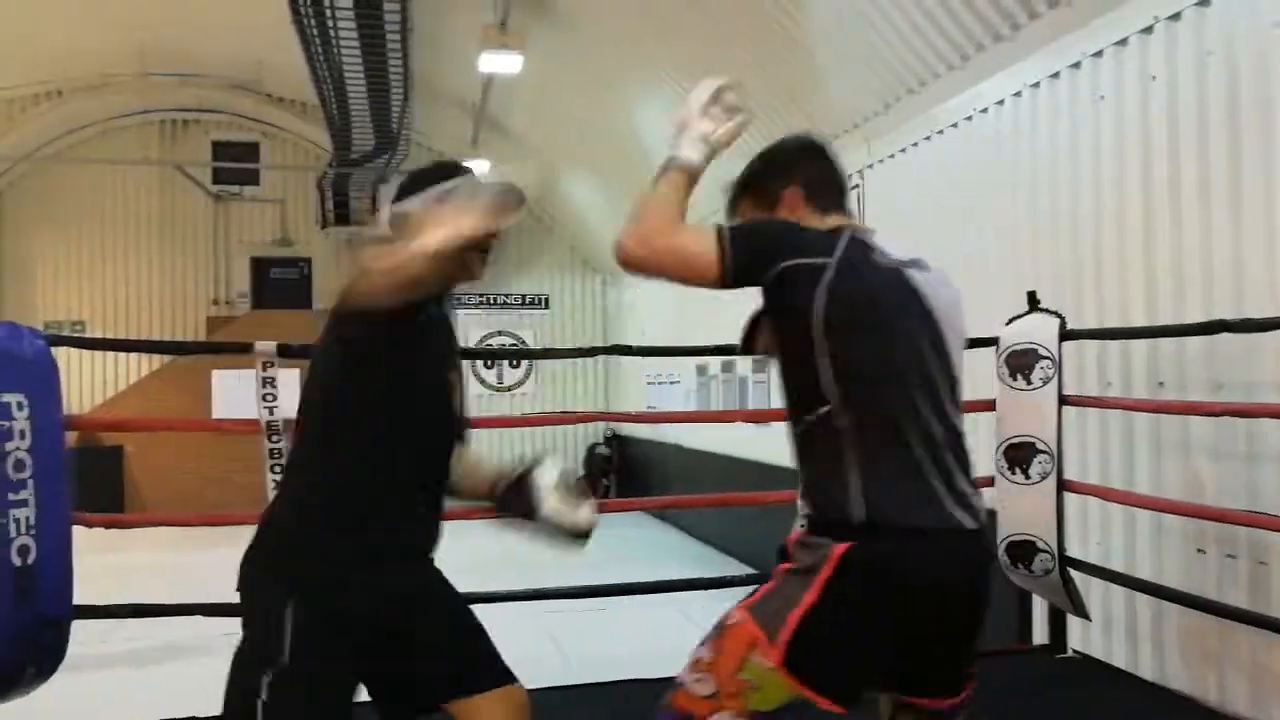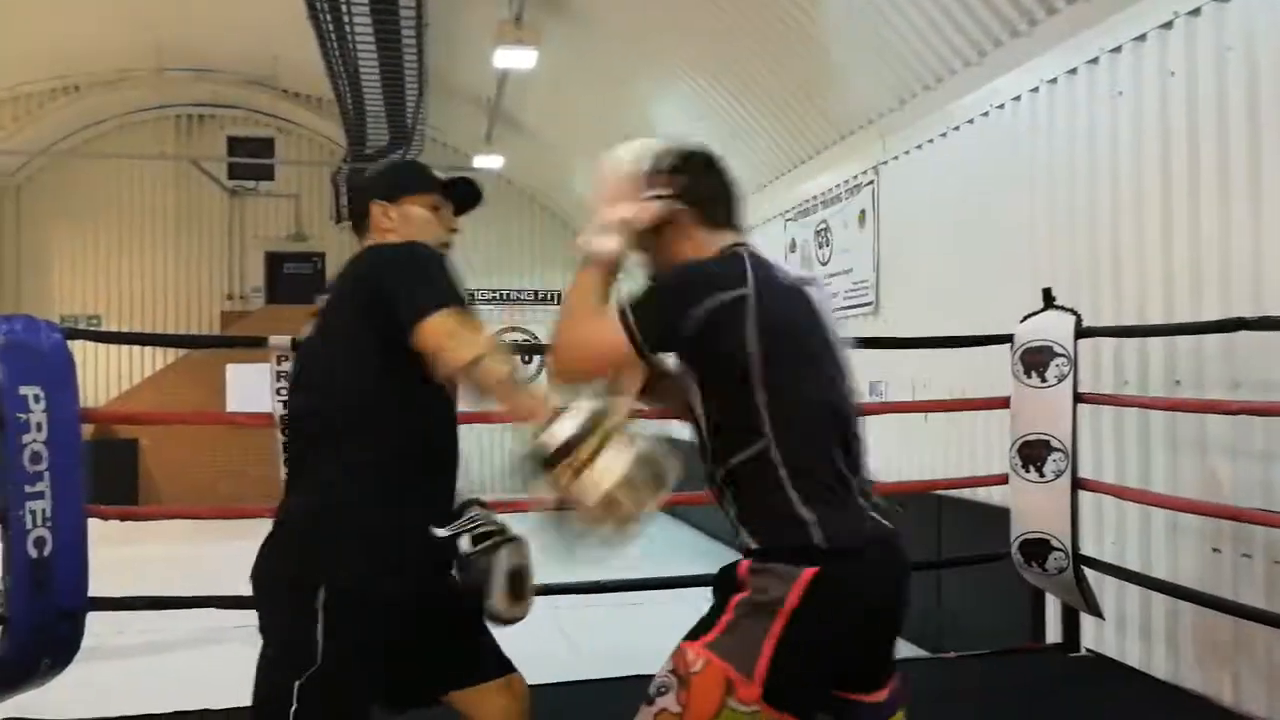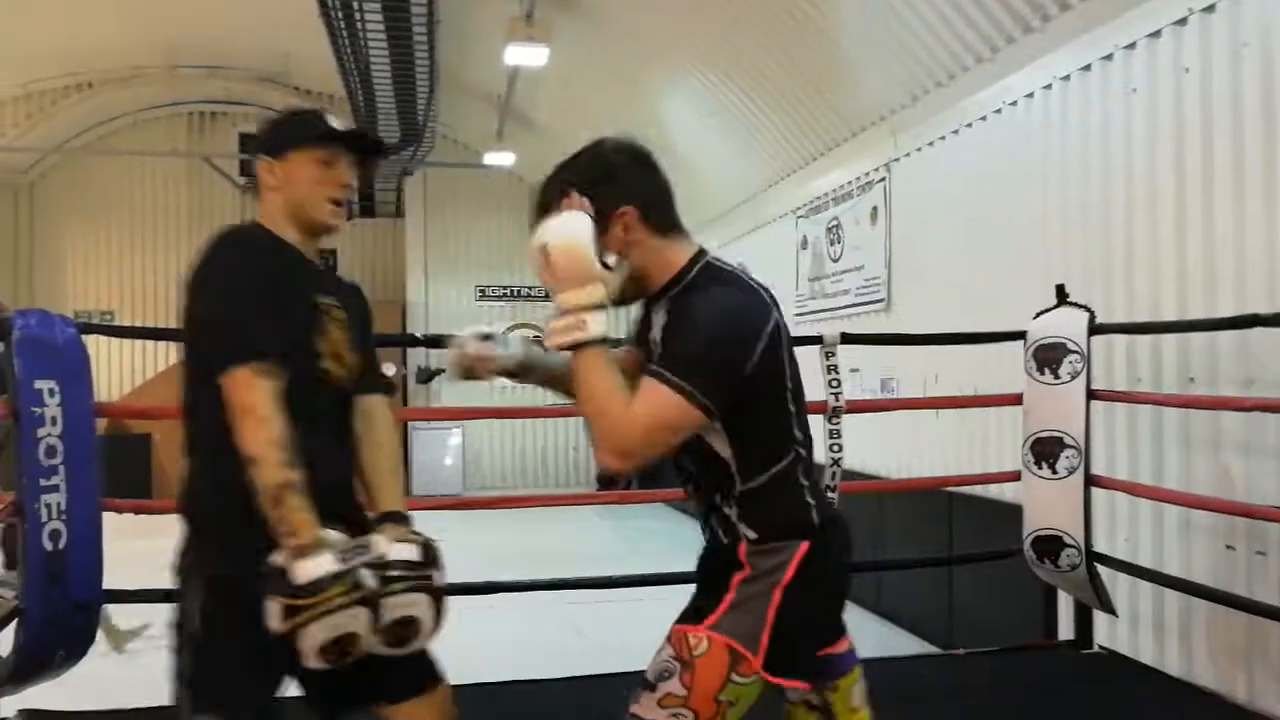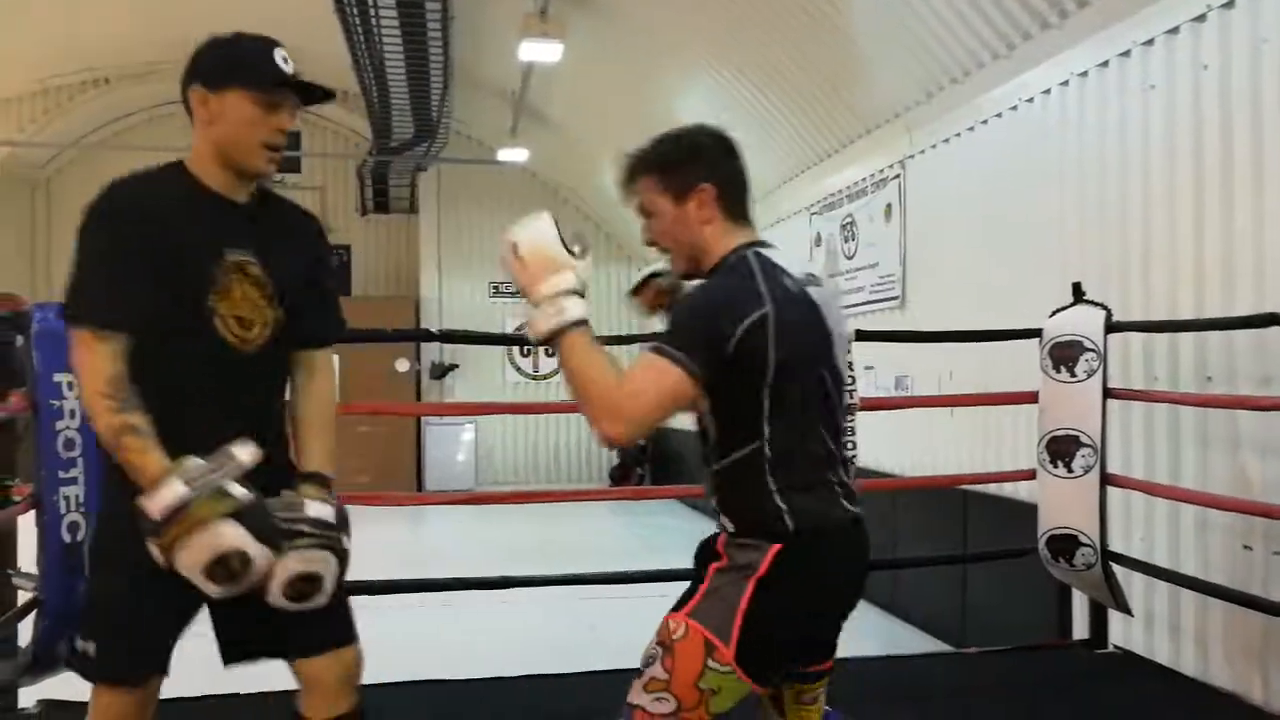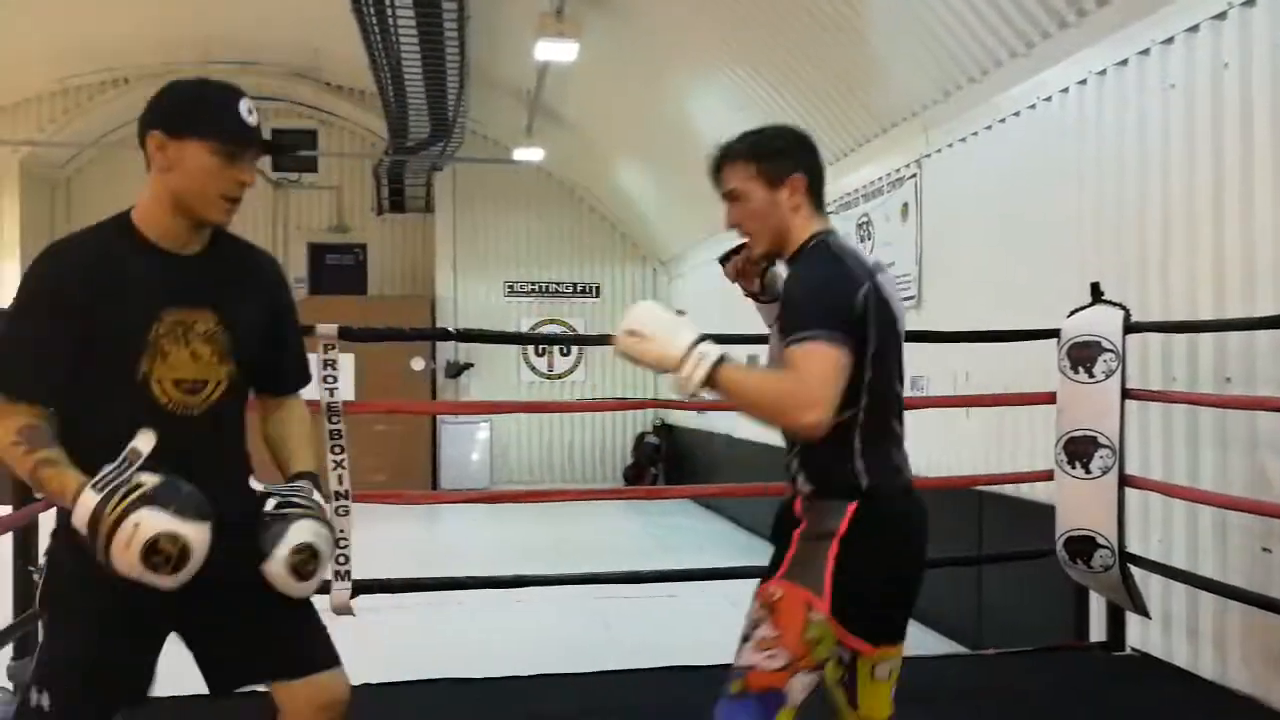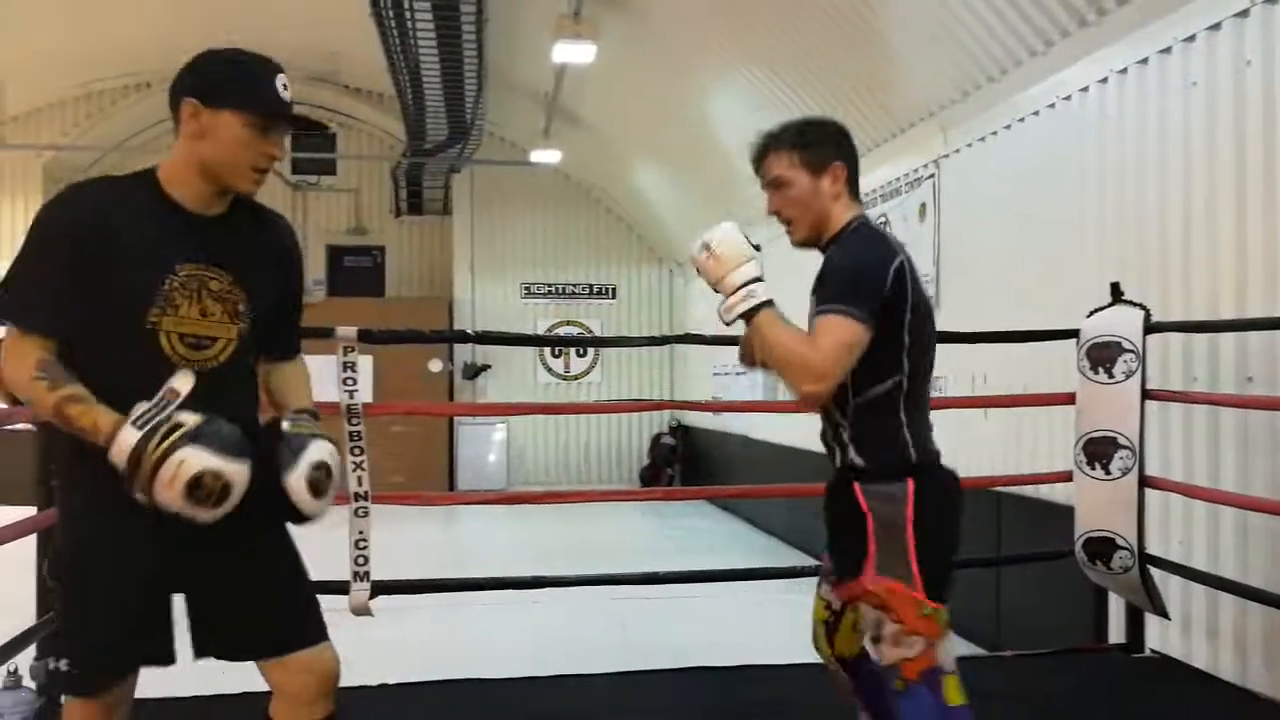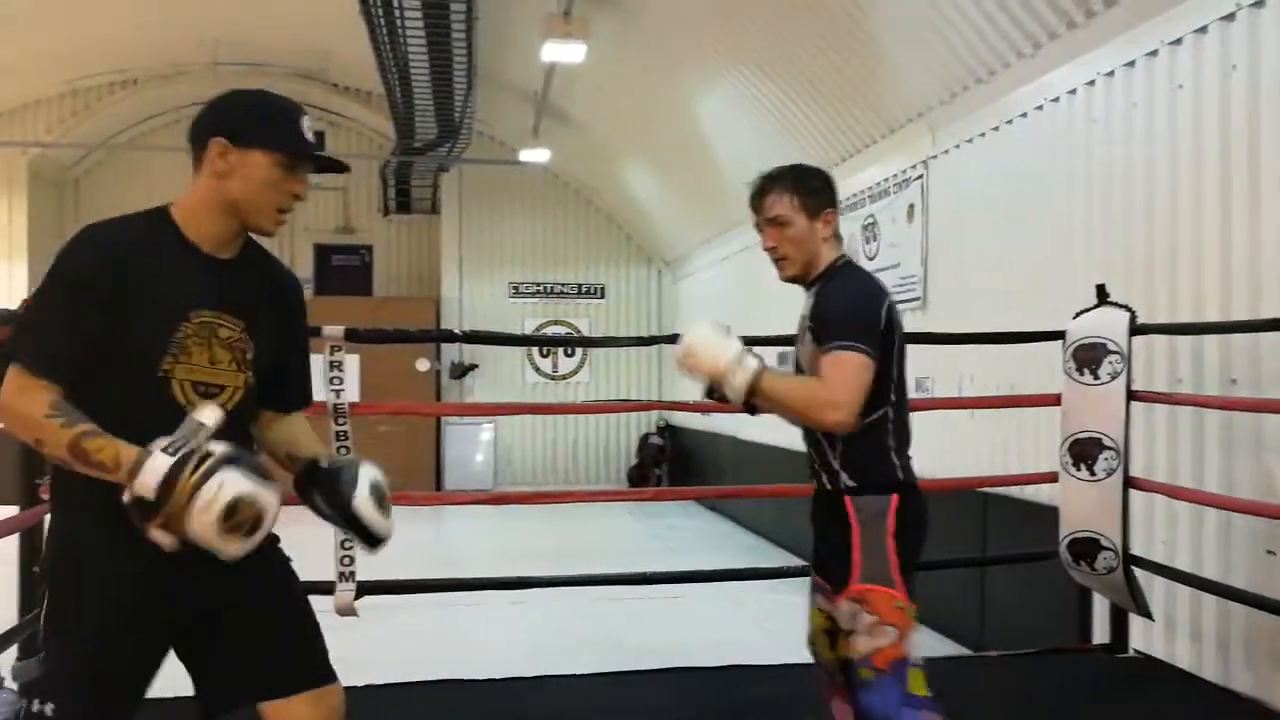
dt=0.2s
person 1, frame 1
left shoulder: (423, 317)
right shoulder: (408, 297)
right elbow: (390, 276)
left wrist: (510, 485)
right wrist: (443, 237)
left hip: (397, 569)
right hip: (314, 573)
person 1, frame 2
left shoulder: (360, 308)
right shoulder: (400, 266)
right elbow: (456, 344)
left wrist: (459, 520)
left hip: (391, 561)
right hip: (331, 567)
person 1, frame 3
left shoulder: (342, 295)
right shoulder: (239, 261)
left elbow: (370, 410)
right elbow: (256, 413)
left wrist: (394, 528)
right wrist: (309, 552)
left hip: (329, 544)
right hip: (237, 553)
person 1, frame 4
left shoulder: (298, 231)
right shoulder: (132, 210)
left elbow: (313, 363)
right elbow: (99, 368)
left wrist: (315, 488)
right wrist: (169, 488)
left hip: (254, 493)
right hip: (153, 495)
person 1, frame 5
left shoulder: (255, 275)
right shoulder: (74, 271)
left elbow: (282, 398)
left wrist: (302, 489)
right wrist: (91, 503)
left hip: (227, 525)
right hip: (112, 542)
person 1, frame 6
left shoulder: (272, 240)
right shoulder: (87, 215)
left wrist: (301, 430)
right wrist: (124, 437)
left hip: (229, 493)
right hip: (117, 504)
person 1, frame 7
left shoulder: (274, 288)
right shoulder: (106, 257)
left wrist: (323, 475)
right wrist: (143, 470)
left hip: (231, 540)
right hip: (107, 546)
person 2, frame 1
left shoulder: (798, 256)
right shoulder: (931, 285)
left elbow: (640, 246)
left wrist: (688, 152)
left hip: (867, 559)
right hip: (960, 552)
person 2, frame 2
left shoulder: (710, 287)
right shoulder: (774, 287)
left elbow: (573, 361)
left wrist: (606, 237)
left hip: (805, 581)
right hip: (872, 563)
person 2, frame 3
left shoulder: (722, 313)
right shoulder: (674, 297)
left elbow: (618, 448)
right elbow: (617, 383)
left wrist: (578, 306)
right wrist: (514, 358)
left hip: (778, 562)
right hip: (775, 554)
person 2, frame 4
left shoulder: (725, 299)
right shoulder: (801, 287)
left elbow: (618, 420)
left wrist: (557, 300)
left hip: (772, 560)
right hip: (832, 544)
person 2, frame 5
left shoulder: (820, 274)
right shoulder: (851, 270)
left elbow: (809, 410)
left wrist: (692, 354)
right wrist: (767, 292)
left hip: (847, 524)
right hip: (889, 520)
person 2, frame 6
left shoulder: (860, 256)
right shoulder: (864, 257)
left elbow: (814, 377)
left wrist: (741, 288)
right wrist: (773, 348)
left hip: (894, 500)
right hip: (877, 492)
right knee: (838, 641)
person 2, frame 7
left shoulder: (850, 295)
right shoulder: (832, 297)
left elbow: (836, 409)
right elbow: (809, 405)
left wrist: (738, 368)
right wrist: (744, 382)
left hip: (873, 510)
right hip: (844, 506)
right knee: (830, 650)
